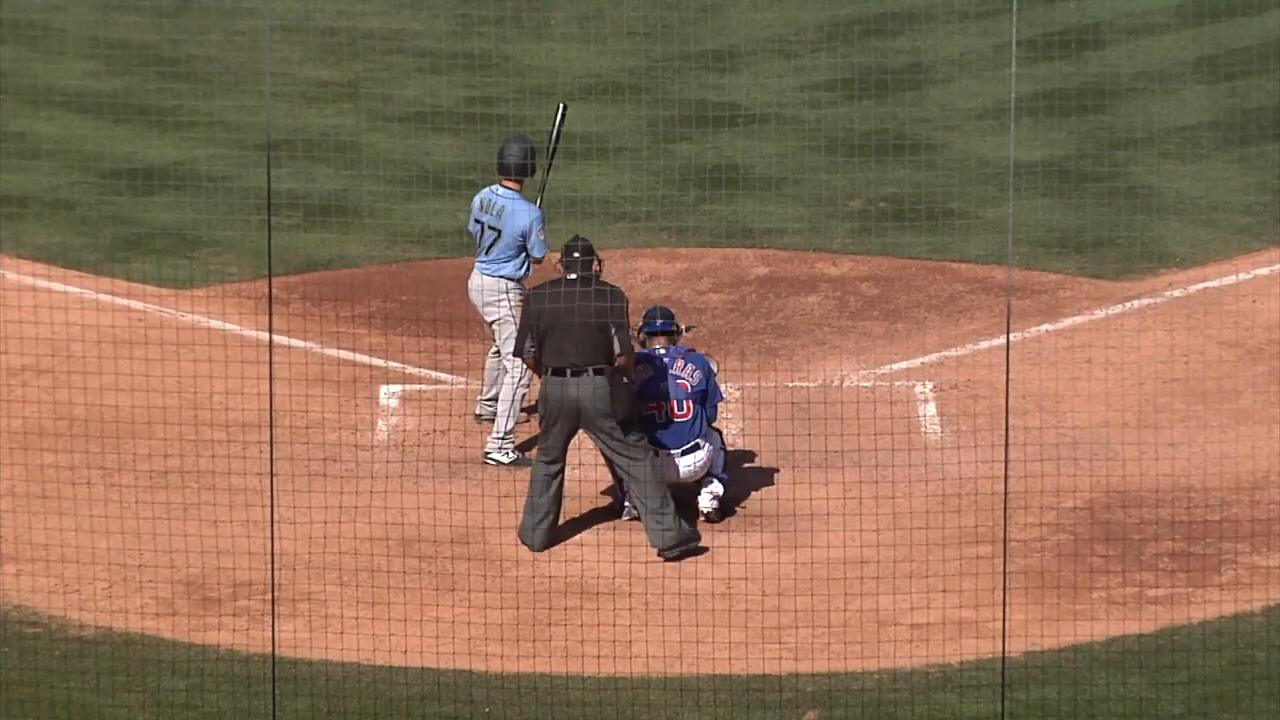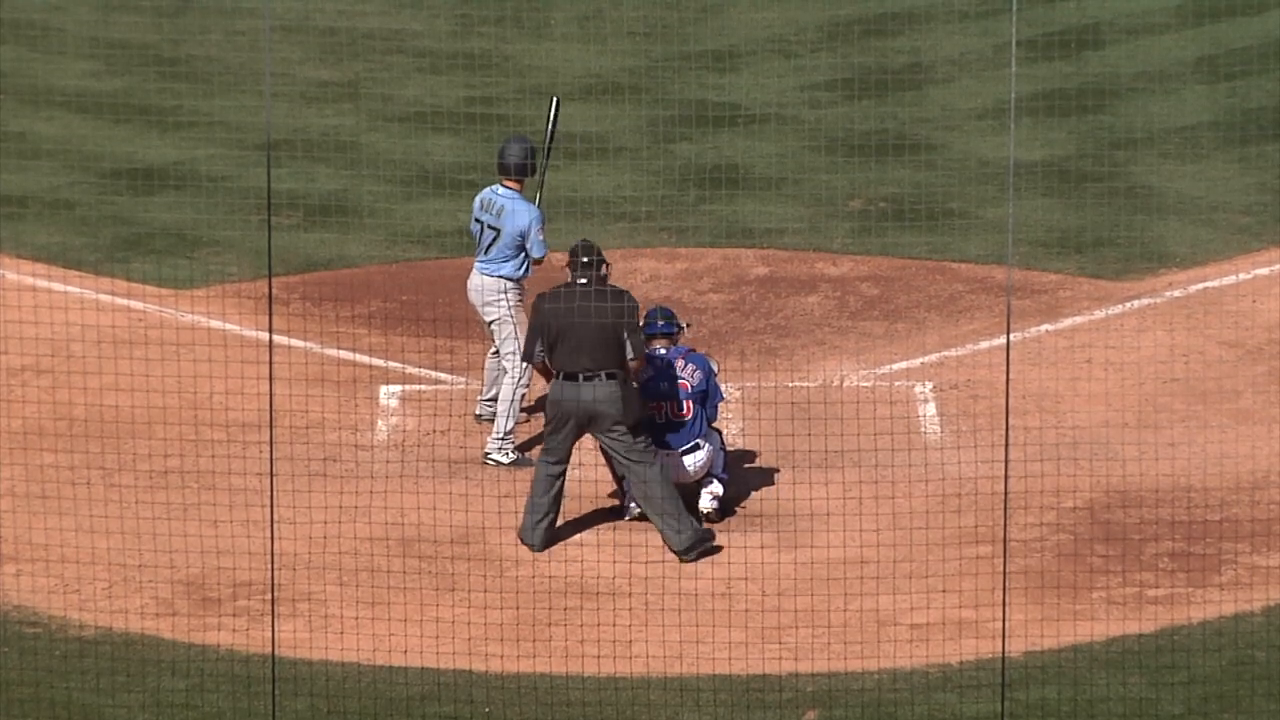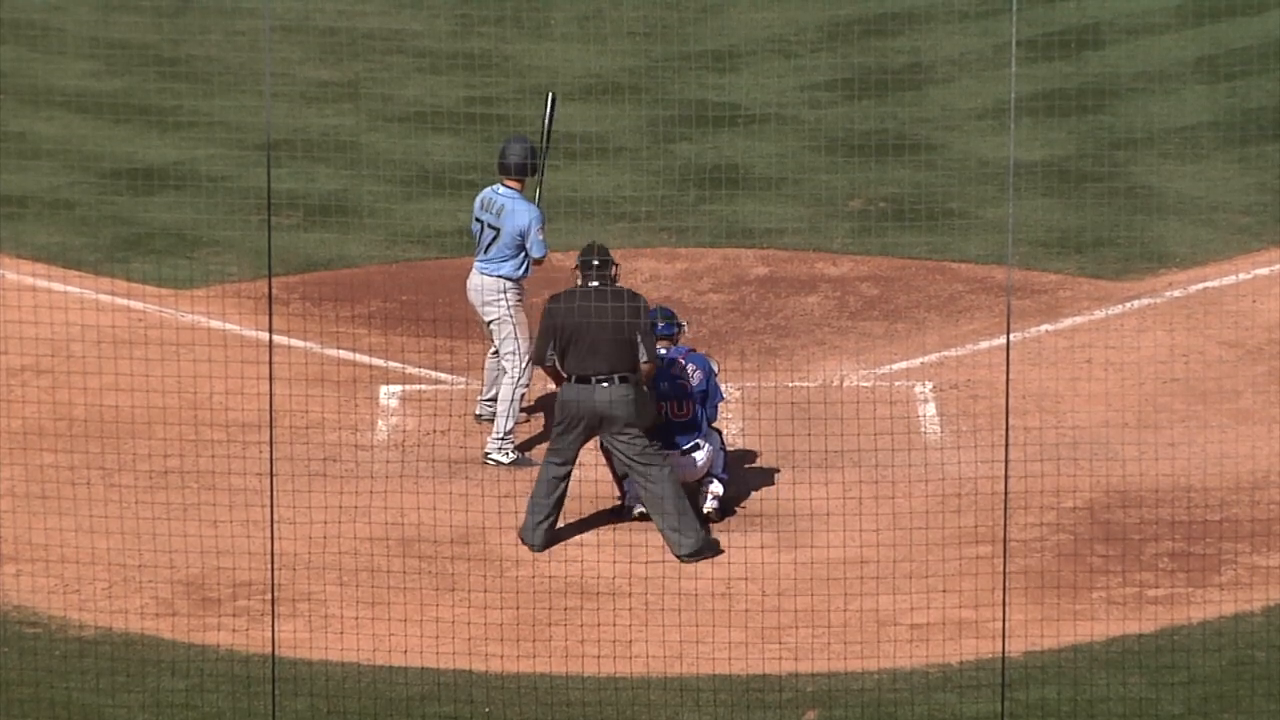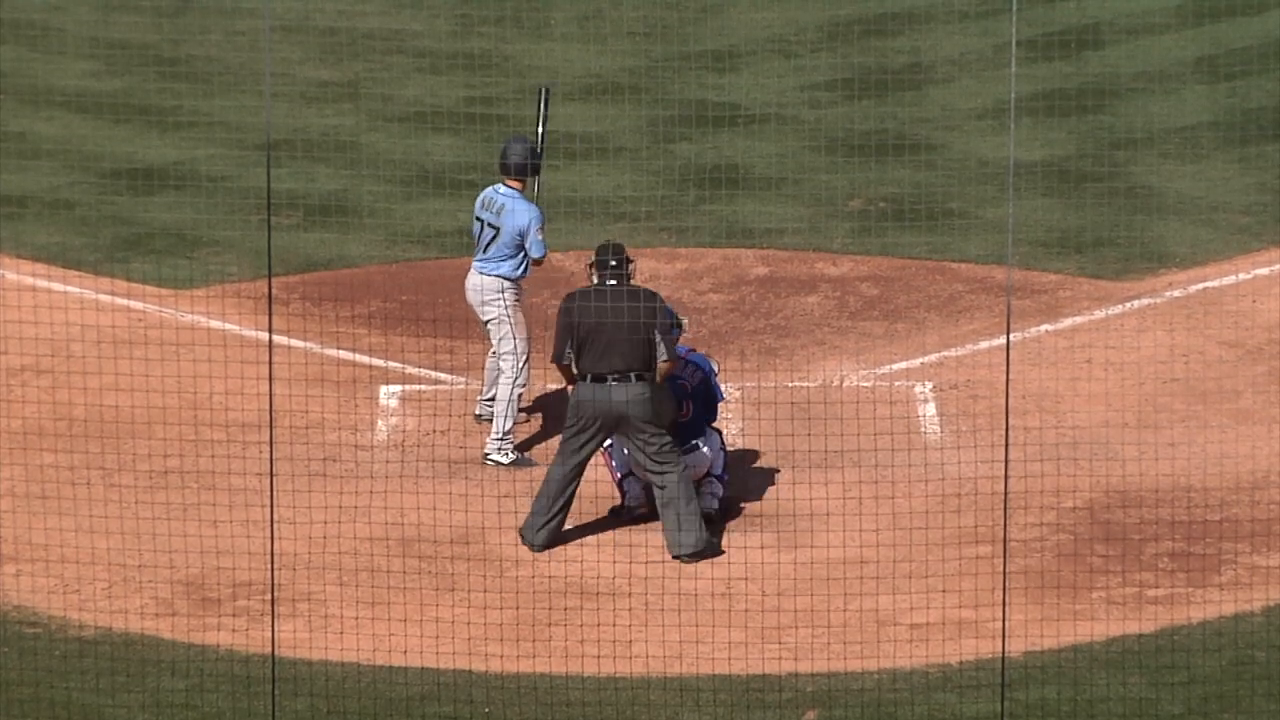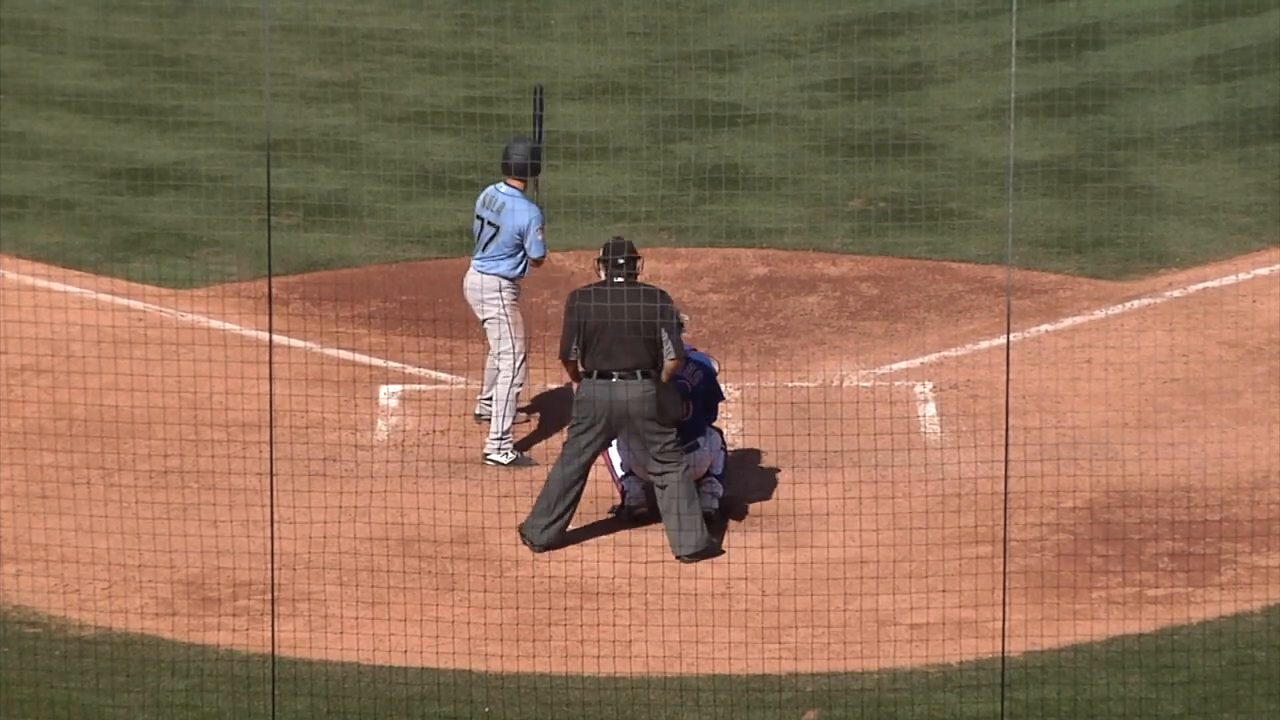
dt=0.1s
person 1, frame 1
left shoulder: (482, 198)
right shoulder: (529, 213)
right elbow: (538, 257)
left hip: (480, 280)
right hip: (504, 289)
left knee: (501, 347)
right knee: (519, 366)
left ankle: (488, 406)
right ankle: (499, 447)
person 1, frame 2
left shoulder: (483, 197)
right shoulder: (528, 213)
right elbow: (537, 259)
left hip: (479, 280)
right hip: (503, 290)
left knee: (501, 348)
right knee: (518, 365)
left ankle: (487, 407)
right ankle: (499, 447)
person 1, frame 3
left shoulder: (484, 197)
right shoulder: (529, 212)
right elbow: (538, 259)
left hip: (479, 280)
right hip: (502, 289)
left knee: (500, 348)
right knee: (517, 365)
left ankle: (488, 407)
right ankle: (499, 446)
person 1, frame 4
left shoulder: (485, 196)
right shoulder: (529, 212)
right elbow: (537, 259)
left hip: (477, 280)
right hip: (500, 289)
left knee: (501, 349)
right knee: (514, 365)
left ankle: (488, 407)
right ankle: (499, 447)
person 1, frame 5
left shoulder: (487, 194)
right shoulder: (529, 212)
right elbow: (537, 260)
left hip: (476, 278)
right hip: (498, 288)
left knee: (500, 349)
right knee: (511, 365)
left ankle: (488, 407)
right ankle: (498, 446)
person 2, frame 1
left shoulder: (538, 296)
right shoulder: (611, 295)
left elbow: (527, 352)
right elbow: (623, 354)
right wrist: (620, 375)
left hip: (555, 389)
right hip: (600, 389)
left knee: (548, 460)
right knee: (637, 460)
left ankle: (536, 532)
right ankle: (670, 536)
person 2, frame 2
left shoulder: (545, 301)
right shoulder: (622, 299)
left elbow: (535, 357)
right elbow: (636, 359)
right wrist: (624, 381)
left hip: (565, 392)
right hip: (611, 392)
left knee: (551, 461)
right knee: (644, 466)
left ankle: (535, 533)
right ankle: (686, 539)
person 2, frame 3
left shoulder: (557, 304)
right shoulder: (632, 302)
left elbow: (545, 359)
right elbow: (647, 362)
right wrist: (636, 385)
left hip: (575, 395)
right hip: (621, 396)
left knee: (557, 461)
right knee: (653, 469)
left ankle: (536, 533)
right ankle: (690, 542)
person 2, frame 4
left shoulder: (574, 302)
right shoulder: (651, 300)
left elbow: (562, 358)
right elbow: (667, 359)
left wrist: (574, 383)
right wrist: (652, 386)
left hip: (591, 394)
right hip: (638, 394)
left knee: (567, 462)
right knee: (666, 468)
left ankle: (538, 533)
right ankle: (690, 542)
person 2, frame 5
left shoulder: (581, 299)
right shoulder: (658, 299)
left elbow: (569, 355)
right elbow: (674, 358)
left wrist: (579, 381)
right wrist: (658, 385)
left hip: (596, 392)
right hip: (643, 392)
left knee: (572, 463)
right knee: (669, 468)
left ankle: (540, 533)
right ankle: (692, 543)
person 3, frame 1
left shoulder: (632, 365)
right shoulder: (700, 362)
right elbow: (710, 415)
right hip: (695, 464)
right knee: (713, 436)
right ankle: (710, 498)
person 3, frame 2
right shoulder: (699, 363)
right elbow: (711, 416)
right hip: (695, 464)
right knee: (713, 437)
left ankle: (634, 500)
right ankle: (711, 499)
person 3, frame 3
right shoulder: (700, 362)
right elbow: (710, 416)
right hip: (695, 463)
right knee: (713, 436)
left ankle: (634, 499)
right ankle: (710, 499)
person 3, frame 4
right shoulder: (700, 363)
right elbow: (710, 417)
right hip: (694, 464)
left knee: (612, 440)
right knee: (713, 437)
left ankle: (634, 500)
right ankle: (710, 500)
person 3, frame 5
right shoulder: (701, 362)
right elbow: (710, 415)
left hip: (645, 464)
right hip: (695, 463)
left knee: (613, 437)
right knee: (714, 436)
left ankle: (634, 499)
right ankle: (709, 500)
